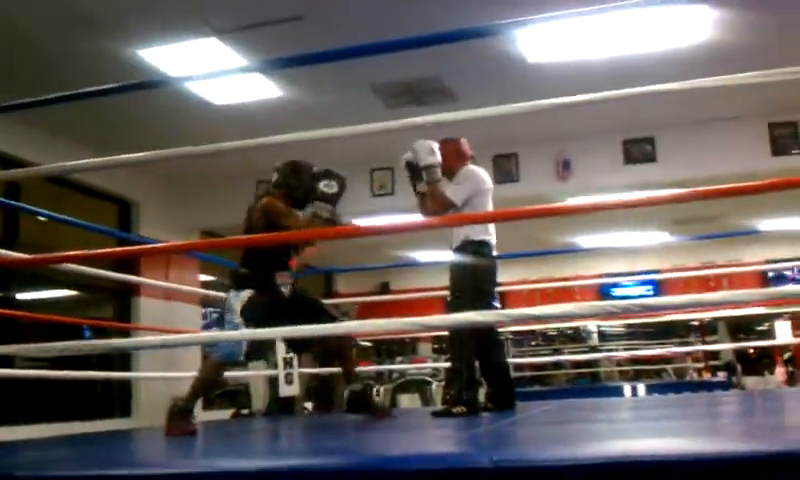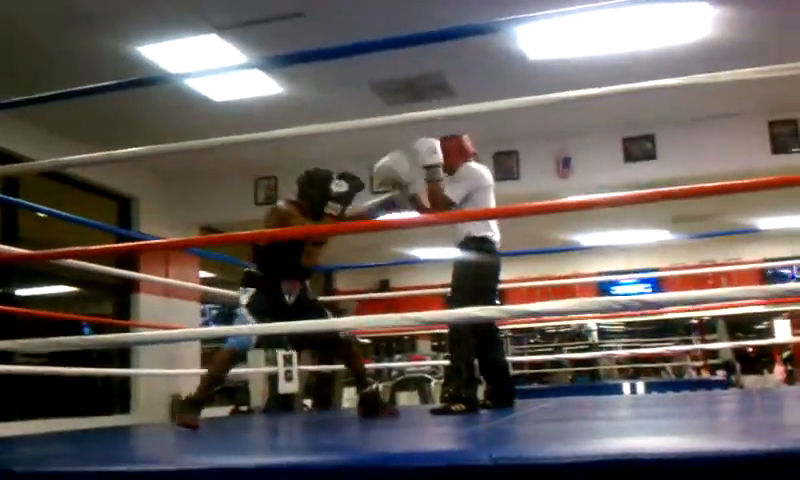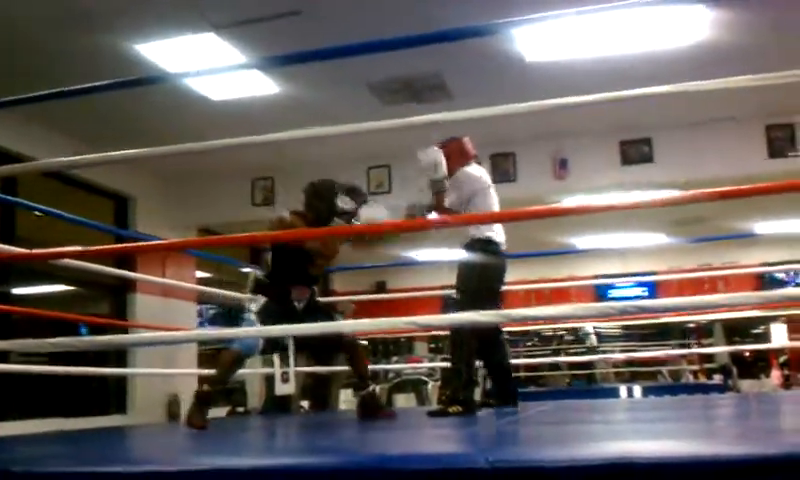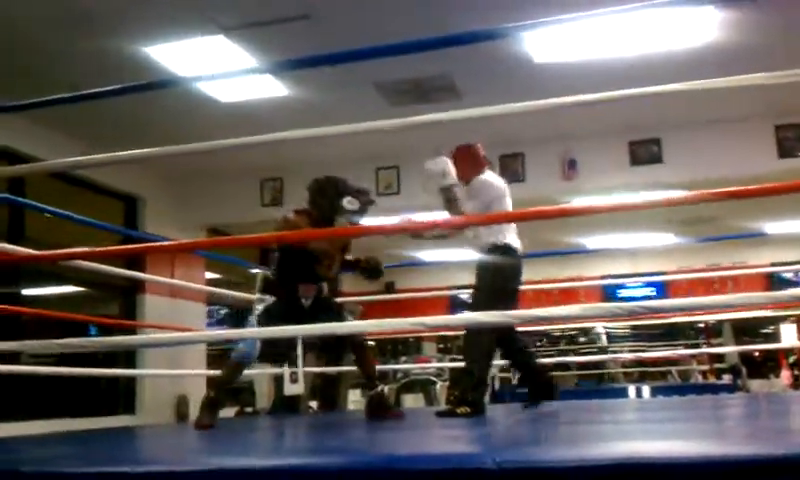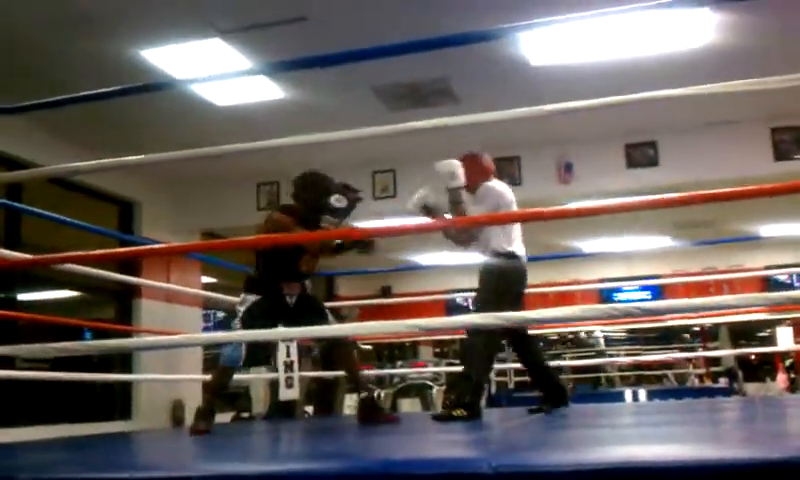
dt=0.1s
person 1, frame 1
left shoulder: (471, 173)
right shoulder: (461, 180)
left elbow: (438, 209)
right elbow: (429, 211)
left wrist: (430, 169)
right wrist: (418, 178)
left hip: (473, 256)
right hip: (476, 257)
left knee: (463, 326)
right knee: (482, 327)
left ankle: (463, 397)
right ankle: (501, 394)
person 1, frame 2
left shoulder: (472, 170)
right shoulder: (466, 176)
left elbow: (438, 209)
right elbow: (432, 210)
left wrist: (432, 167)
right wrist: (403, 185)
left hip: (476, 252)
right hip: (482, 254)
left knee: (463, 324)
right knee: (481, 326)
left ankle: (462, 396)
right ankle: (500, 391)
person 1, frame 3
left shoulder: (467, 175)
right shoulder: (475, 177)
left elbow: (445, 215)
right elbow: (448, 213)
left wrist: (437, 178)
left hip: (481, 253)
right hip: (490, 255)
left knee: (465, 325)
right knee: (485, 326)
left ankle: (460, 398)
right ankle: (505, 391)
person 1, frame 4
left shoulder: (483, 182)
right shoulder: (491, 184)
left wrist: (447, 186)
left hip: (496, 261)
right hip: (506, 261)
left knee: (480, 329)
right knee: (501, 330)
left ankle: (468, 398)
right ankle: (540, 384)
person 1, frame 5
left shoulder: (490, 189)
right shoulder: (494, 191)
left elbow: (463, 232)
right elbow: (466, 238)
left wrist: (455, 189)
right wrist: (435, 215)
left hip: (502, 266)
right hip: (511, 267)
left knee: (481, 333)
right knee: (516, 335)
left ankle: (465, 401)
right ankle: (554, 392)
person 2, frame 1
left shoulder: (283, 209)
right shoulder: (269, 205)
right wrist: (326, 200)
left hip: (280, 288)
right hip: (253, 289)
right knee: (231, 349)
left ankle: (359, 397)
right ankle: (181, 411)
person 2, frame 2
left shoulder: (317, 217)
right shoulder: (283, 212)
right elbow: (319, 238)
right wrist: (338, 200)
left hip: (296, 295)
right hip: (262, 291)
left knee: (344, 339)
right knee: (240, 342)
left ankle: (369, 399)
right ankle: (192, 404)
person 2, frame 3
left shoulder: (324, 227)
right shoulder: (289, 222)
right elbow: (326, 251)
right wrist: (343, 217)
left hip: (305, 300)
right hip: (273, 298)
left knee: (349, 340)
right knee: (246, 345)
left ankle: (368, 401)
right ankle: (203, 400)
person 2, frame 4
left shoulder: (327, 222)
right shoulder: (294, 222)
left elbow: (334, 257)
right elbow: (326, 250)
left wrist: (358, 264)
right wrist: (346, 217)
left hip: (314, 297)
right hip: (281, 296)
left knee: (356, 340)
right knee: (249, 349)
left ankle: (377, 401)
right ankle: (211, 405)
person 2, frame 5
left shoulder: (314, 220)
right shoulder: (279, 219)
left elbow: (319, 250)
right elbow: (314, 246)
left wrist: (347, 243)
right wrist: (333, 215)
left hip: (297, 294)
right hip: (264, 295)
left knee: (340, 339)
right knee: (234, 355)
left ankle: (367, 403)
right ankle: (205, 413)
